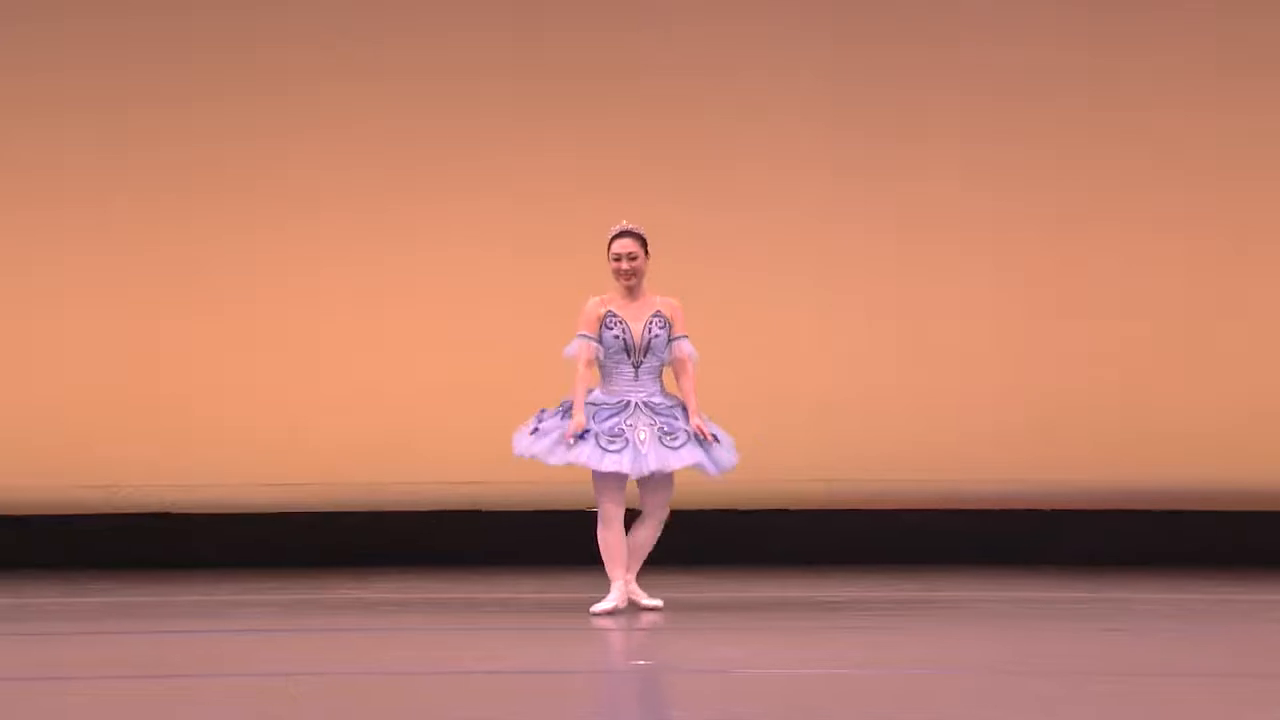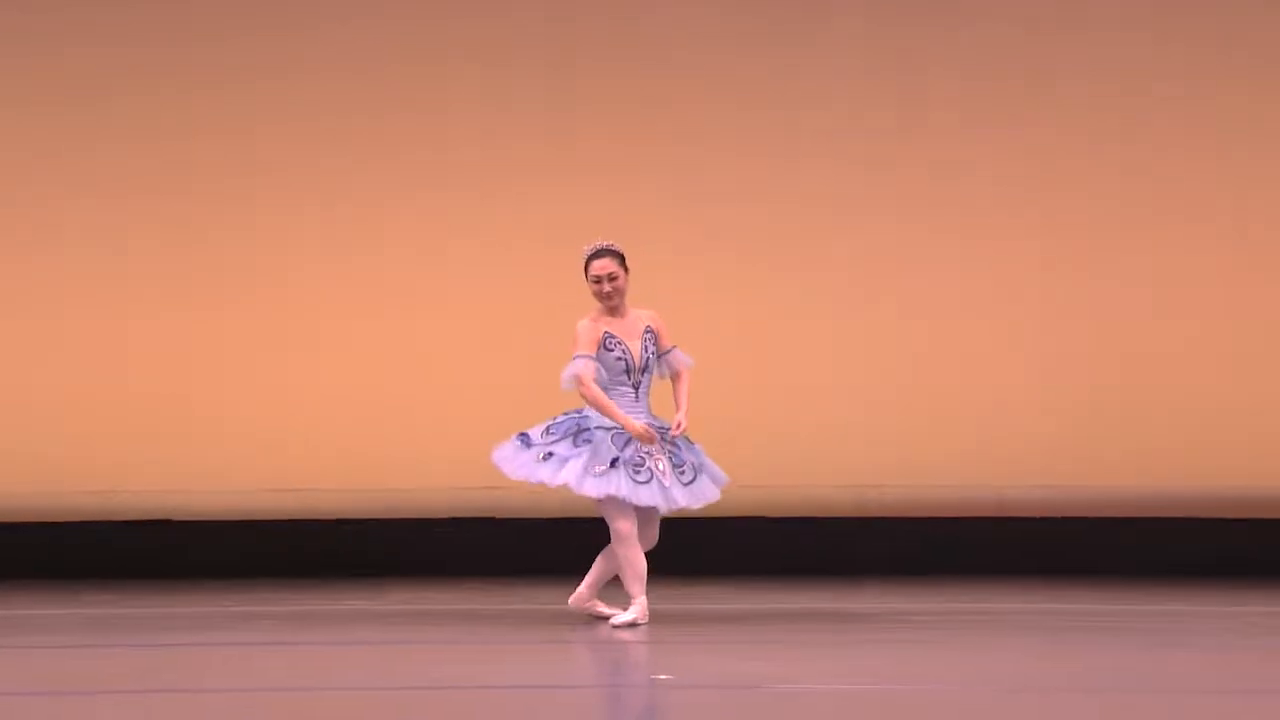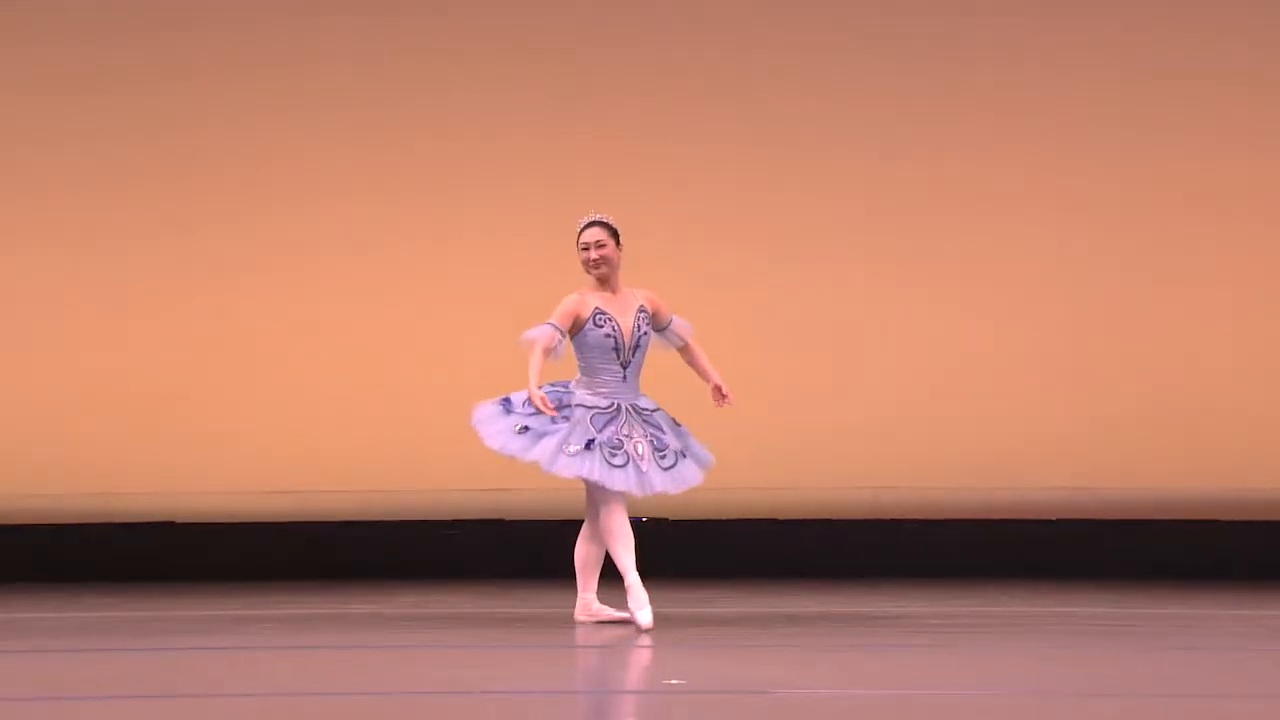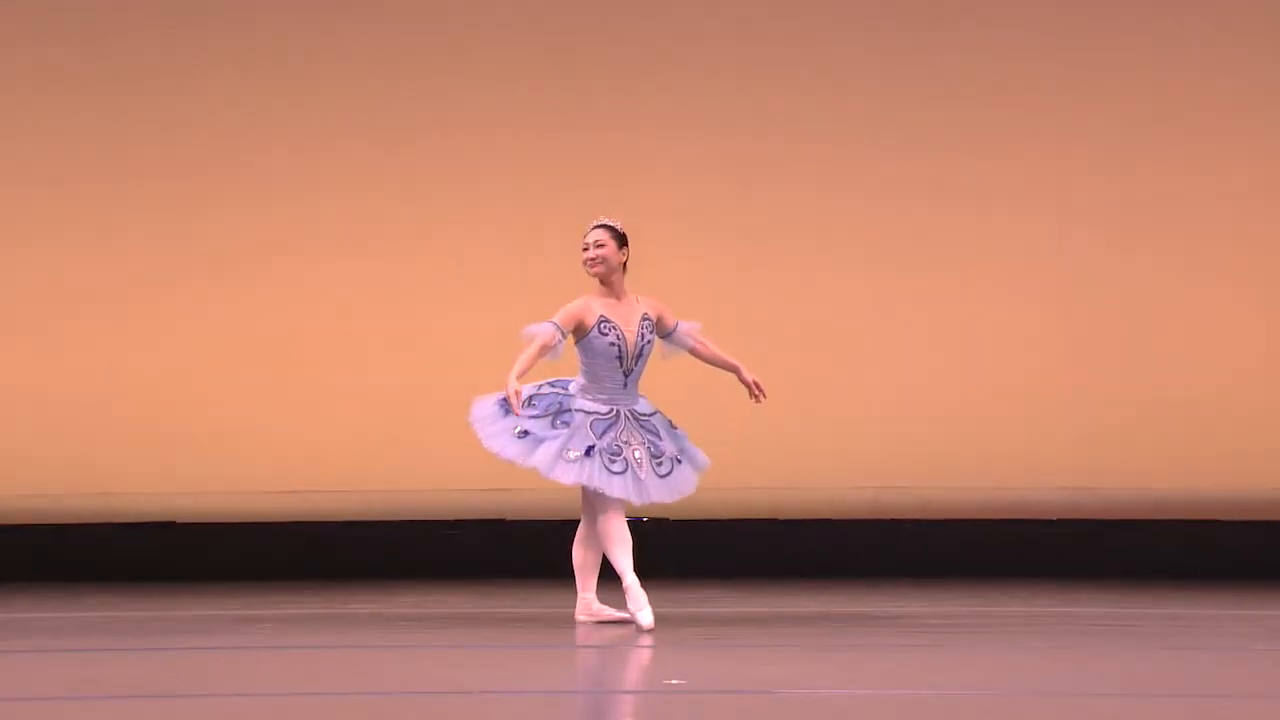
dt=0.5s
person 1, frame 1
left shoulder: (669, 308)
right shoulder: (596, 308)
left elbow: (683, 364)
right elbow: (583, 364)
left wrist: (693, 414)
right wrist: (577, 413)
left hip: (656, 415)
right hip: (608, 413)
left knee: (657, 507)
right knee: (609, 507)
left ankle: (628, 581)
right ankle: (616, 589)
person 1, frame 2
left shoulder: (651, 321)
right shoulder: (589, 328)
left elbow: (679, 371)
right elbow: (584, 384)
left wrist: (682, 413)
right wrist: (625, 422)
left hip: (646, 437)
right hip: (602, 436)
left knee: (646, 535)
right knee: (625, 528)
left ankle: (584, 596)
right ankle: (638, 602)
person 1, frame 3
left shoulder: (646, 302)
right shoulder: (577, 304)
left elbow: (683, 340)
right elbow: (541, 345)
left wrist: (712, 378)
right wrist: (533, 386)
left hip: (632, 415)
right hip: (587, 415)
left knee: (599, 511)
right knee: (610, 504)
left ankle: (587, 602)
right ankle: (635, 588)
person 1, frame 4
left shoulder: (650, 309)
right shoulder: (582, 309)
left elbow: (693, 341)
right elbow: (541, 341)
left wrist: (739, 370)
right wrist: (514, 377)
left hip: (630, 418)
right hip: (588, 417)
left knee: (596, 510)
right knee: (608, 507)
left ankle: (587, 601)
right ankle: (632, 584)
